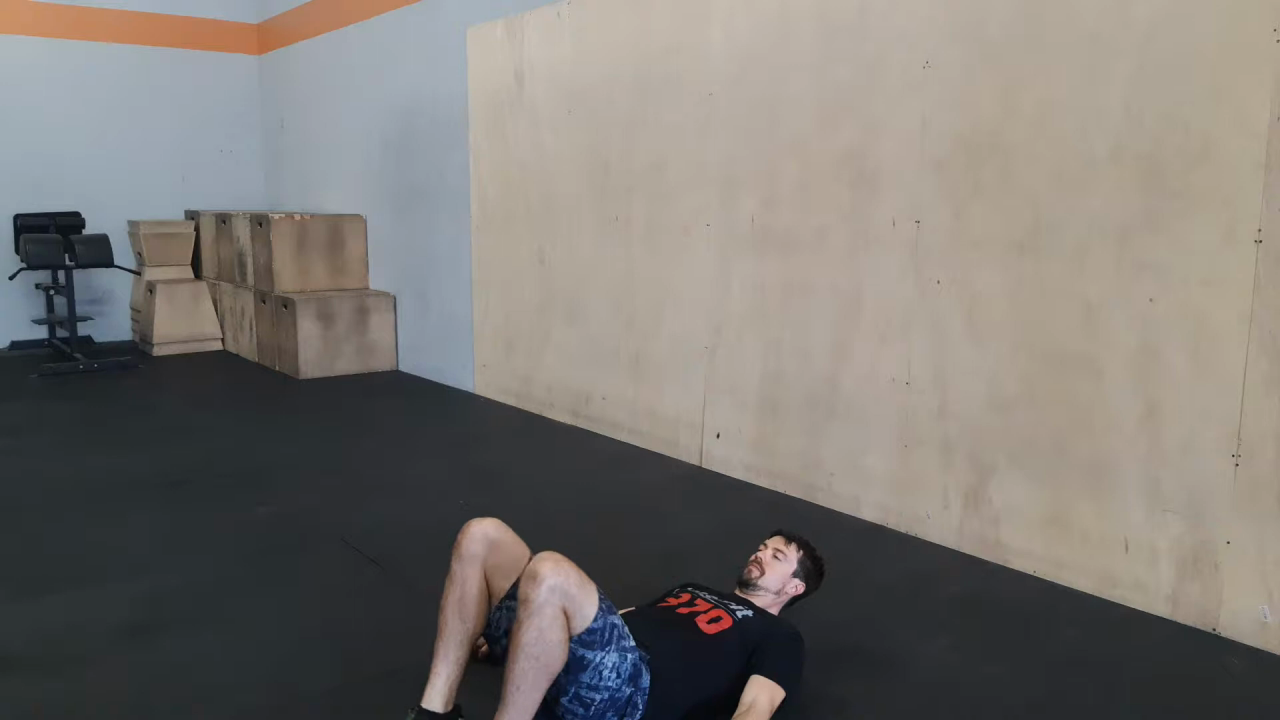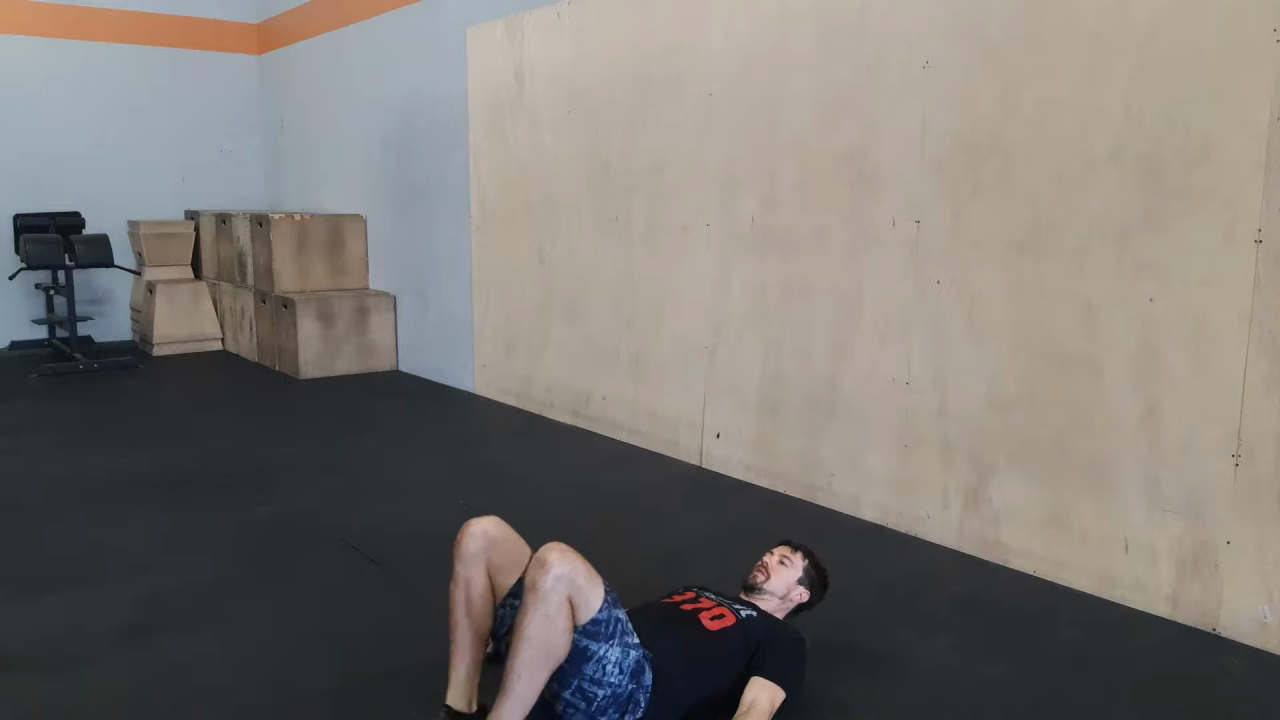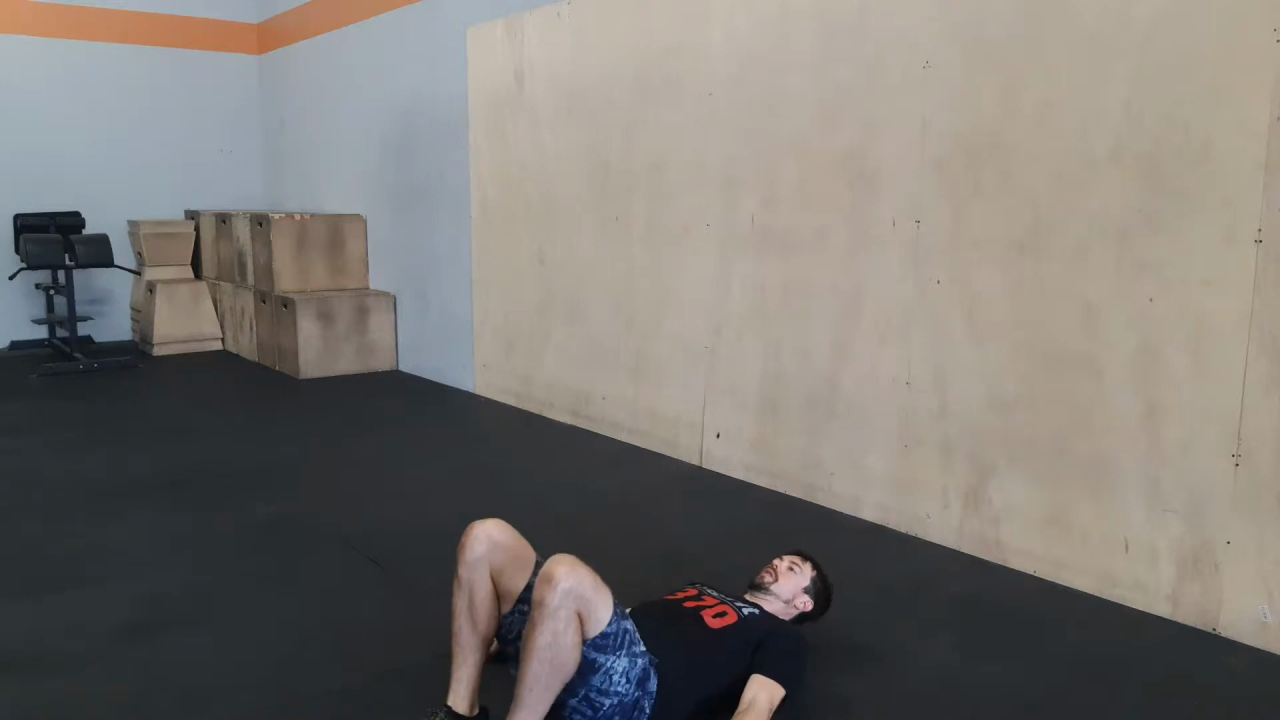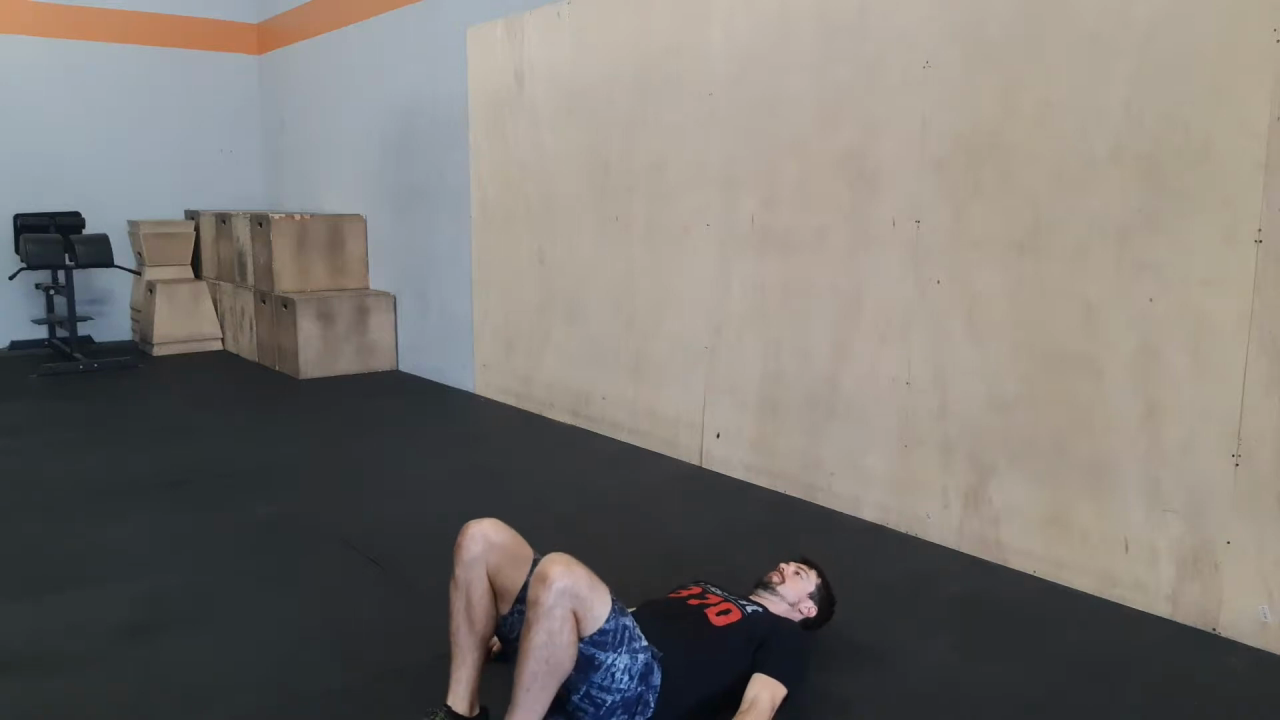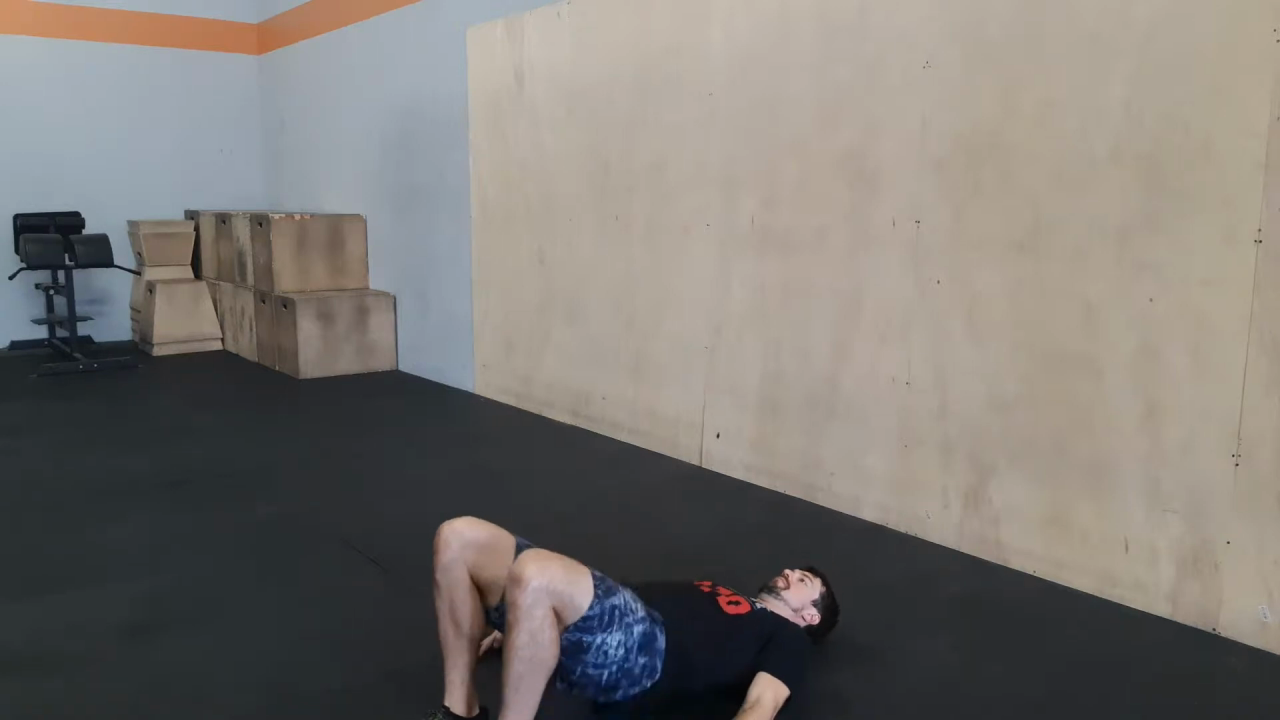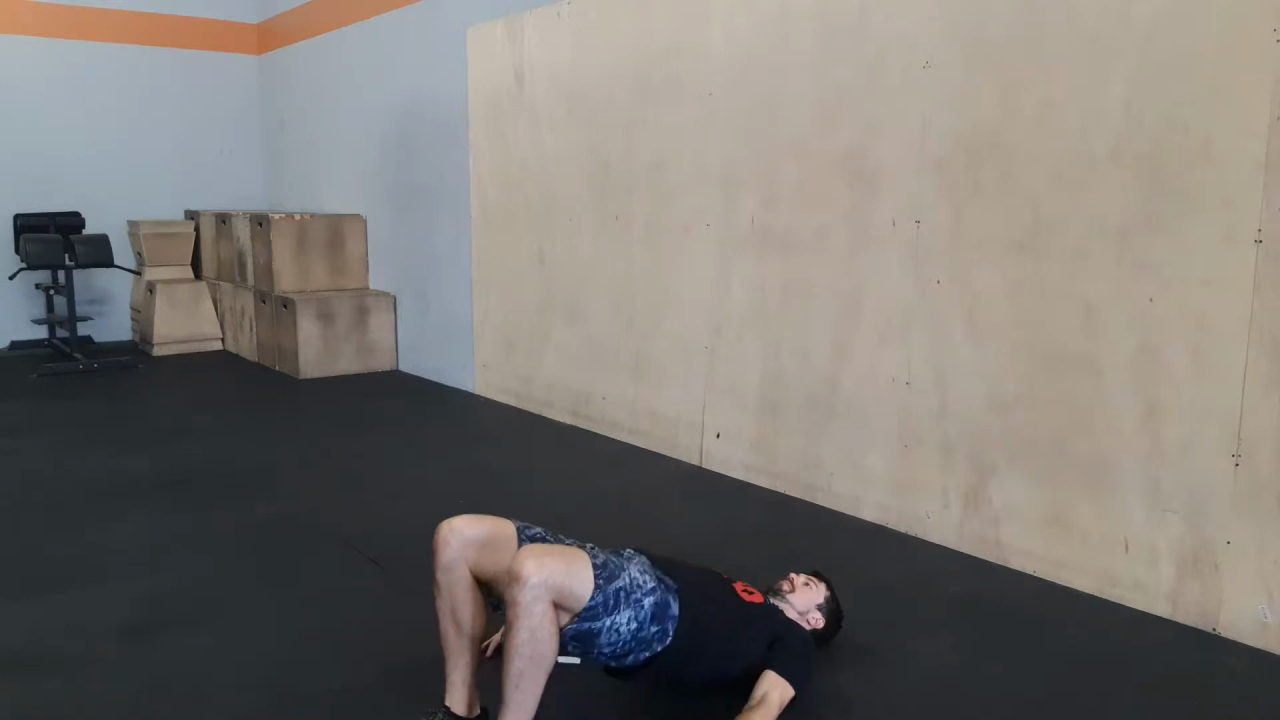
dt=0.3s
person 1, frame 1
left shoulder: (779, 638)
right shoulder: (693, 590)
right wrist: (515, 627)
left hip: (626, 685)
right hip: (565, 662)
left knee: (551, 574)
right knee: (482, 536)
person 1, frame 2
left shoulder: (781, 640)
right shoulder: (698, 592)
right wrist: (509, 627)
left hip: (623, 685)
right hip: (563, 668)
left knee: (556, 564)
right knee: (482, 535)
person 1, frame 3
left shoulder: (781, 640)
right shoulder: (701, 591)
right wrist: (509, 625)
left hip: (628, 687)
right hip: (570, 661)
left knee: (565, 577)
right knee: (485, 538)
person 1, frame 4
left shoulder: (784, 637)
right shoulder: (705, 590)
right wrist: (519, 625)
left hip: (633, 680)
right hip: (574, 659)
left knee: (560, 575)
right knee: (482, 539)
person 1, frame 5
left shoulder: (787, 638)
right shoulder: (714, 595)
right wrist: (524, 624)
left hip: (639, 646)
right hip: (614, 618)
left knee: (535, 573)
right knee: (458, 538)
person 1, frame 6
left shoulder: (792, 639)
right shoulder: (734, 600)
right wrist: (531, 616)
left hip: (654, 604)
left knee: (533, 572)
right knee: (457, 538)
